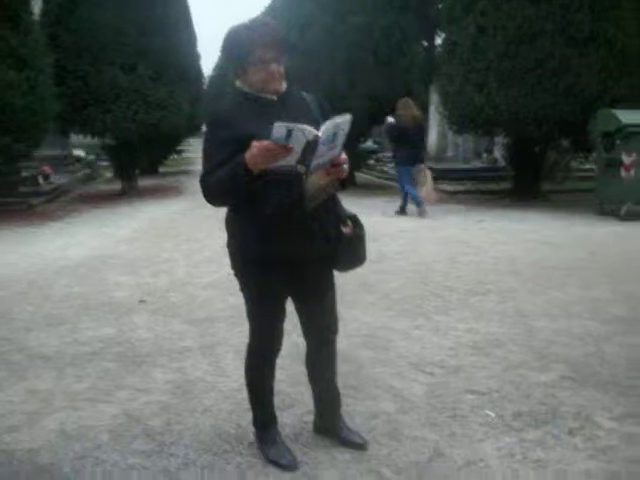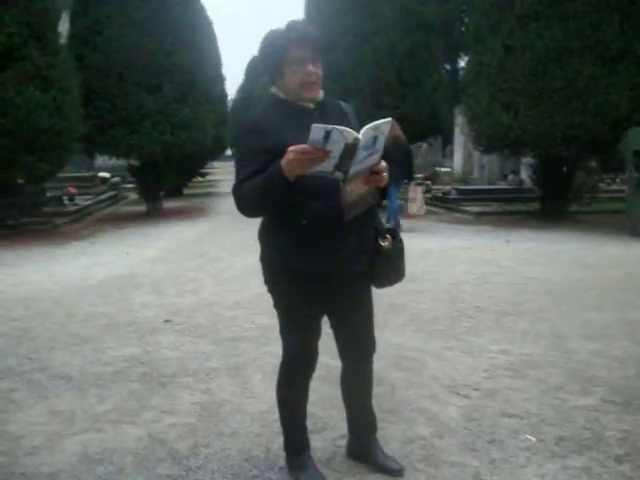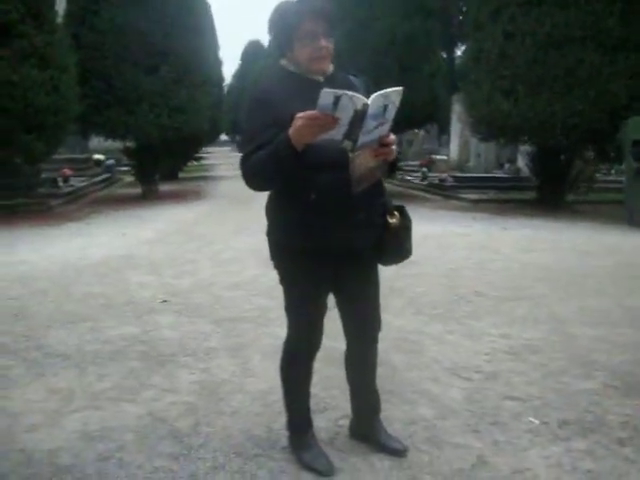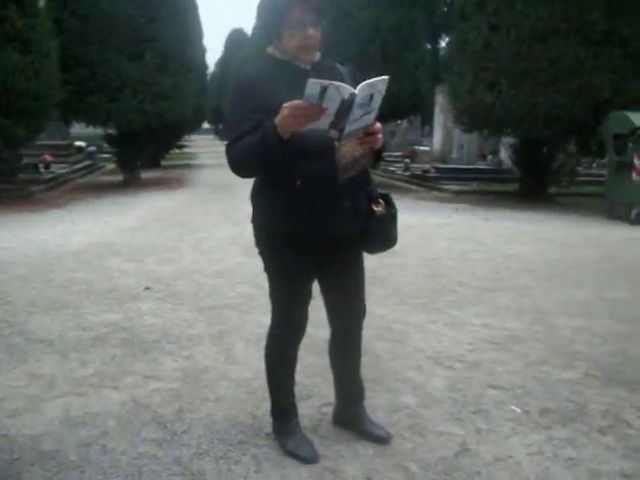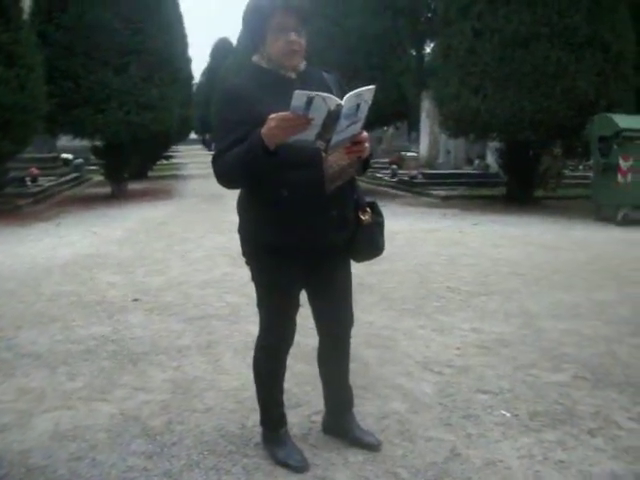
dt=1s
person 1, frame 1
left shoulder: (303, 102)
right shoulder: (226, 114)
right elbow: (213, 190)
left wrist: (338, 166)
right wrist: (248, 164)
left hip: (313, 243)
right hip: (262, 253)
left knee: (323, 333)
right knee: (265, 340)
left ankle: (328, 415)
right ankle: (266, 430)
person 1, frame 2
left shoulder: (342, 113)
right shoulder: (260, 124)
left elbow: (364, 174)
right elbow: (247, 201)
left wrist: (378, 176)
right wrist: (285, 171)
left hip: (350, 260)
right hip: (296, 268)
left knee: (359, 353)
right knee: (299, 360)
left ankle: (363, 440)
person 1, frame 3
left shoulder: (351, 87)
right shoulder: (268, 94)
left elbow: (372, 148)
right elbow: (255, 174)
left wrist: (387, 151)
right wrist: (293, 140)
left hip: (358, 236)
right hip: (303, 243)
left knee: (365, 331)
right knee: (304, 336)
left ankle: (366, 420)
right ankle: (300, 434)
person 1, frame 4
left shoulder: (335, 73)
right shoulder: (253, 78)
left elbow: (357, 137)
right elbow: (240, 160)
left wrist: (372, 140)
right wrist: (279, 128)
left hip: (343, 224)
right hip: (287, 230)
left knee: (349, 320)
right knee: (289, 325)
left ankle: (350, 407)
right ankle: (284, 421)
person 1, frame 5
left shoulder: (321, 82)
right shoulder: (239, 90)
left elbow: (344, 150)
right elbow: (226, 172)
left wrist: (359, 149)
right wrist: (266, 139)
left hip: (330, 234)
right hip: (275, 241)
left knee: (337, 329)
right knee: (276, 334)
left ankle: (339, 415)
right ankle: (274, 430)
